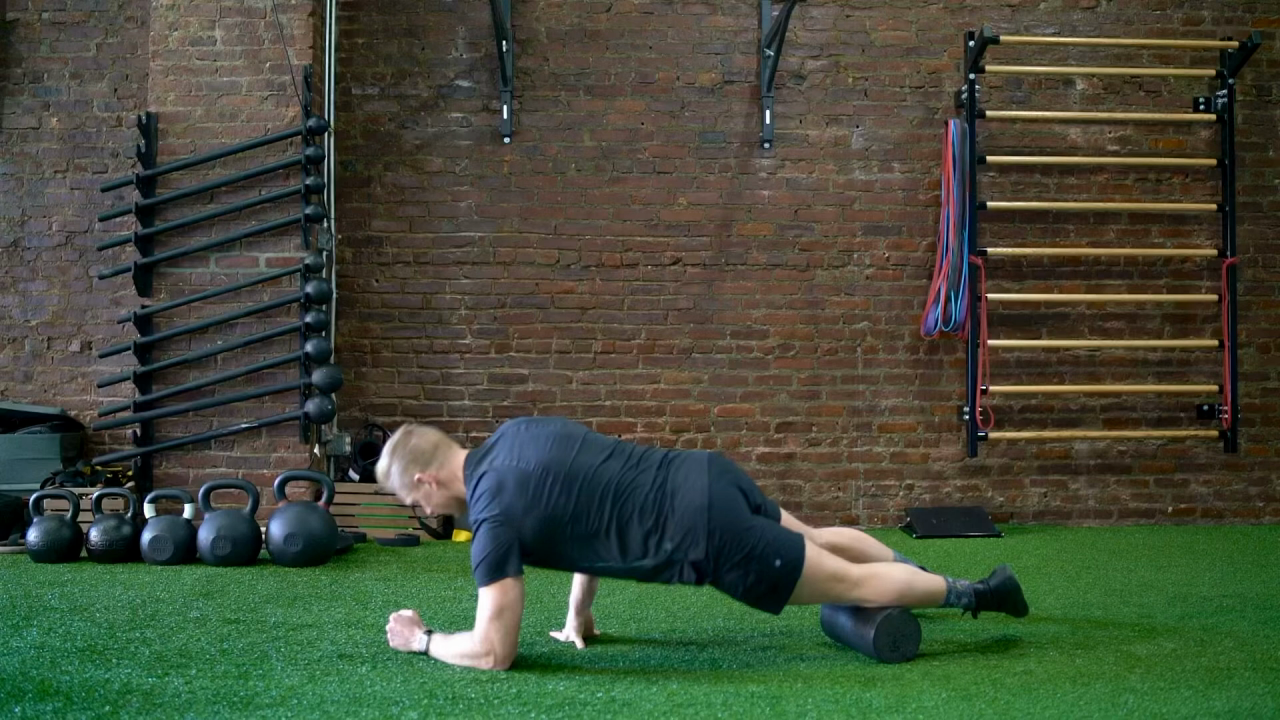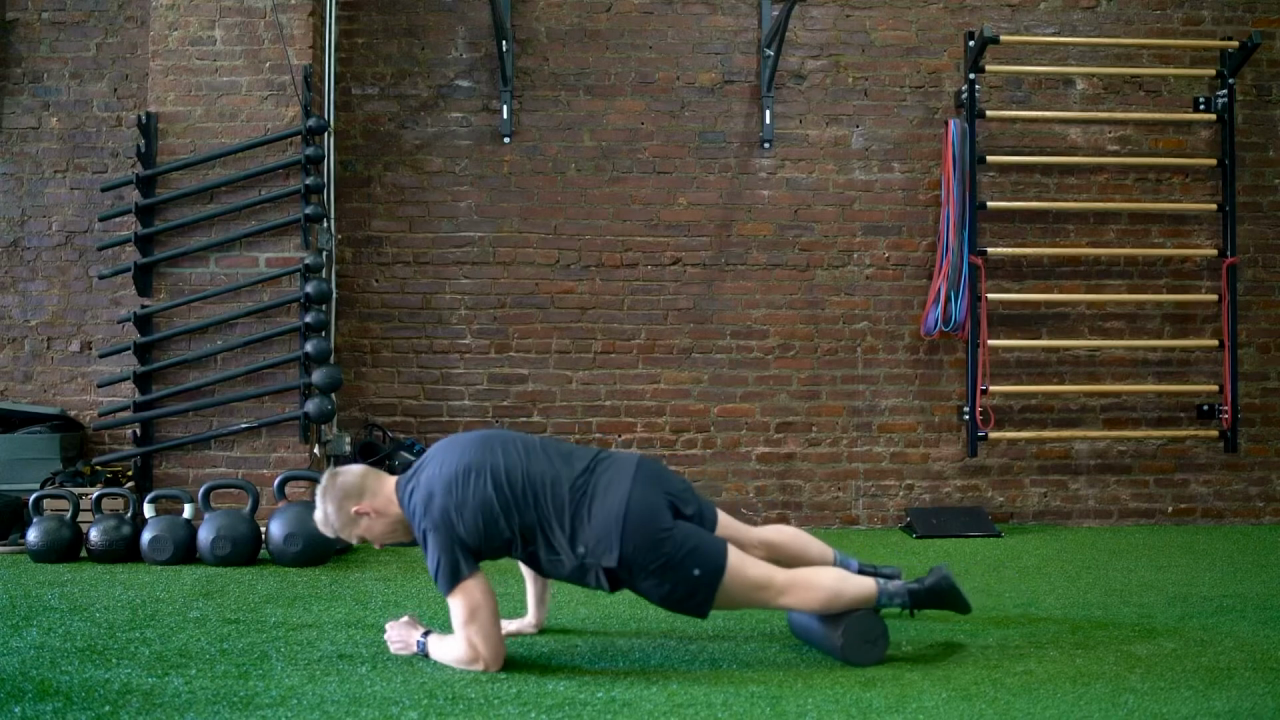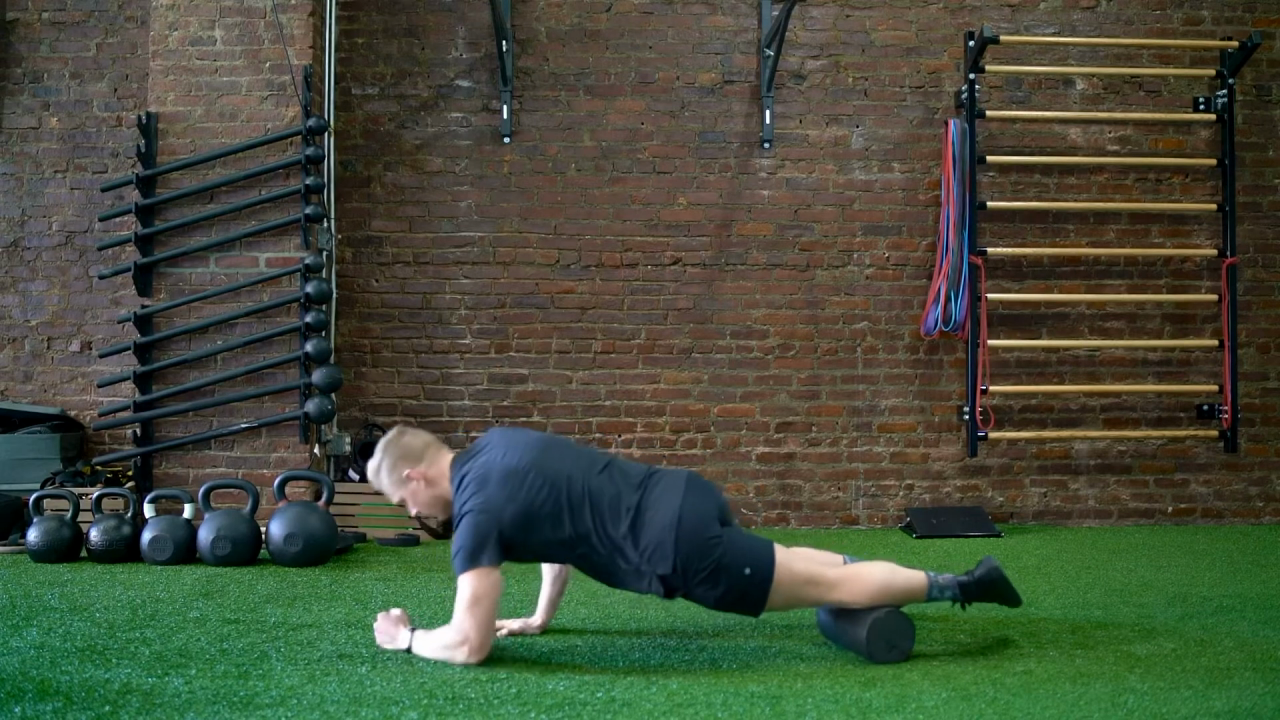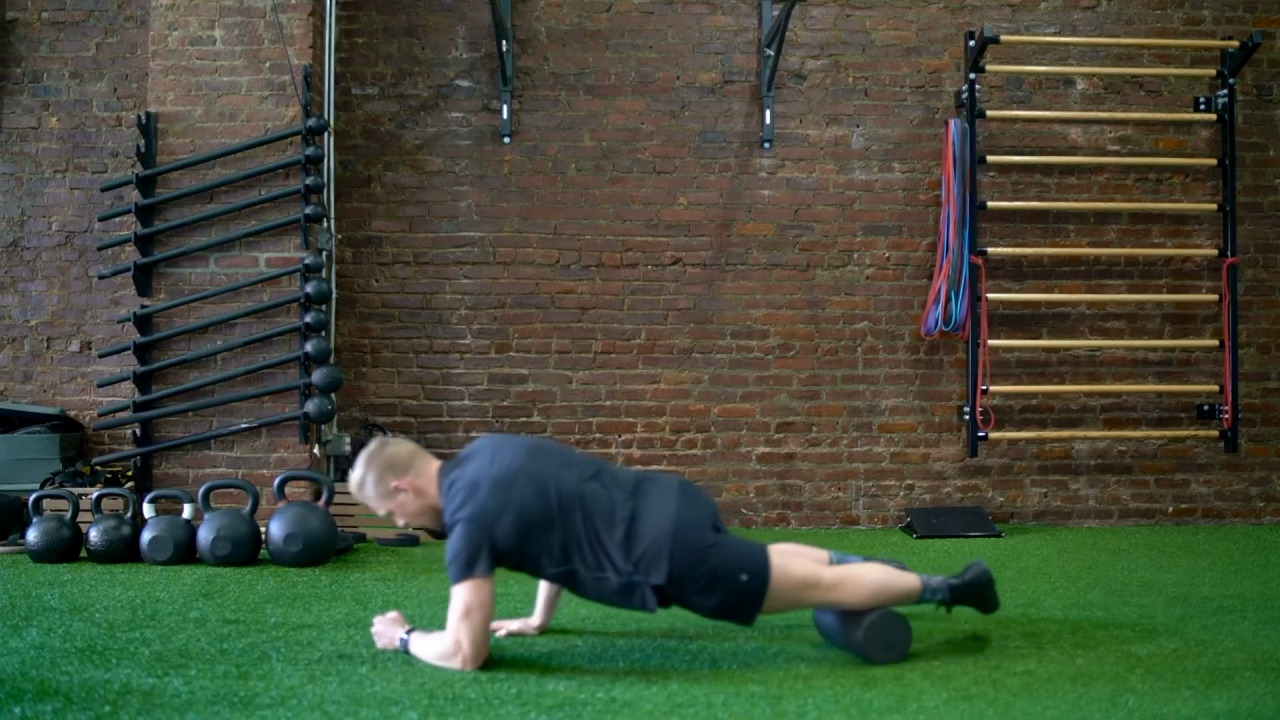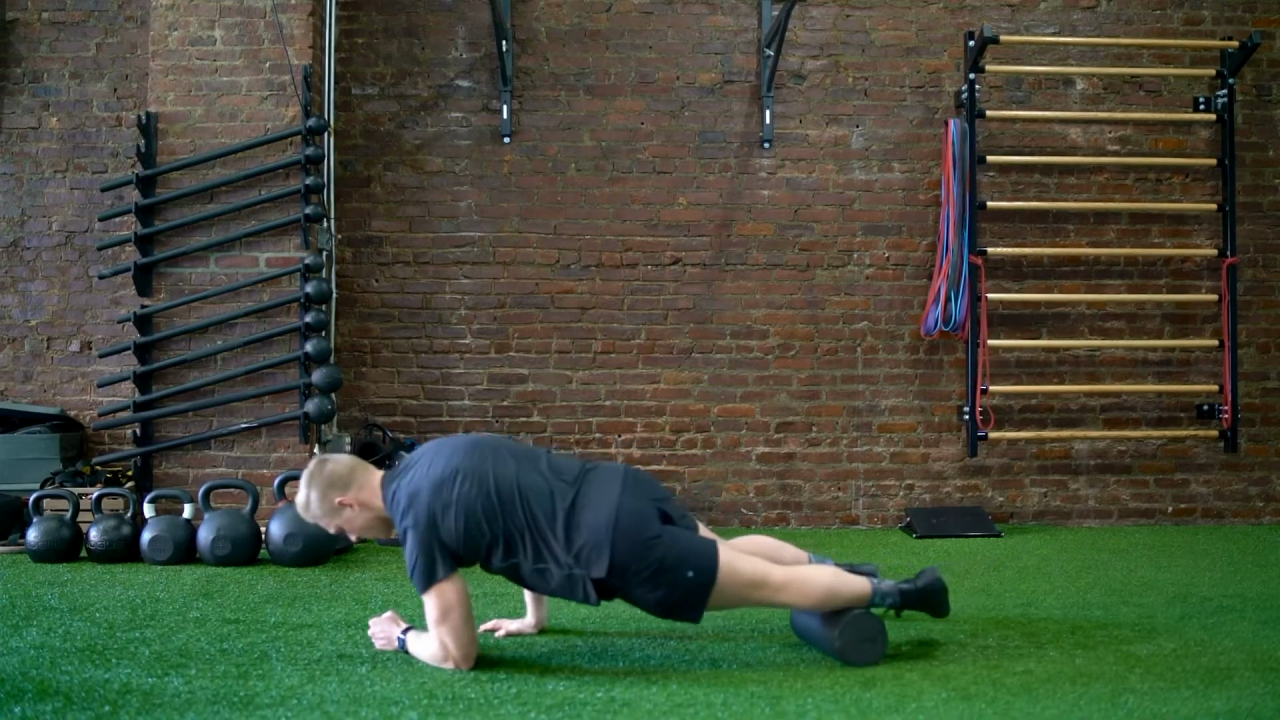
dt=1s
person 1, frame 1
left shoulder: (494, 514)
right shoulder: (515, 435)
left elbow: (493, 652)
left wrist: (423, 641)
right wrist: (579, 610)
left hip: (705, 531)
right hip: (705, 479)
left knee: (849, 586)
right knee: (812, 538)
left ankle: (976, 592)
right ankle: (911, 567)
person 1, frame 2
left shoulder: (436, 523)
right shoulder: (445, 458)
left elbow: (485, 655)
left wrist: (421, 642)
right wrist: (535, 616)
left hip: (630, 532)
right hip: (637, 478)
left knee: (776, 589)
right knee: (754, 538)
left ankle: (908, 593)
right ankle: (857, 568)
person 1, frame 3
left shoulder: (477, 509)
right shoulder: (496, 445)
left elbow: (469, 646)
left wrist: (403, 638)
right wrist: (541, 617)
left hip: (677, 544)
right hip: (680, 495)
left knee: (827, 587)
right knee: (775, 556)
left ankle: (960, 583)
right ankle: (872, 569)
person 1, frame 4
left shoulder: (469, 516)
right shoulder: (485, 453)
left elbow: (464, 653)
left wrist: (404, 637)
right wrist: (538, 618)
left hip: (667, 553)
right hip: (667, 503)
left knee: (817, 591)
right knee: (754, 556)
left ankle: (950, 587)
right ankle: (850, 562)
person 1, frame 5
left shoulder: (418, 522)
right shoulder: (432, 459)
left elbow: (456, 654)
left wrist: (401, 637)
right wrist: (533, 617)
left hip: (617, 541)
right hip: (621, 489)
left knee: (767, 585)
right knee: (724, 546)
left ankle: (898, 592)
right ankle: (840, 569)
